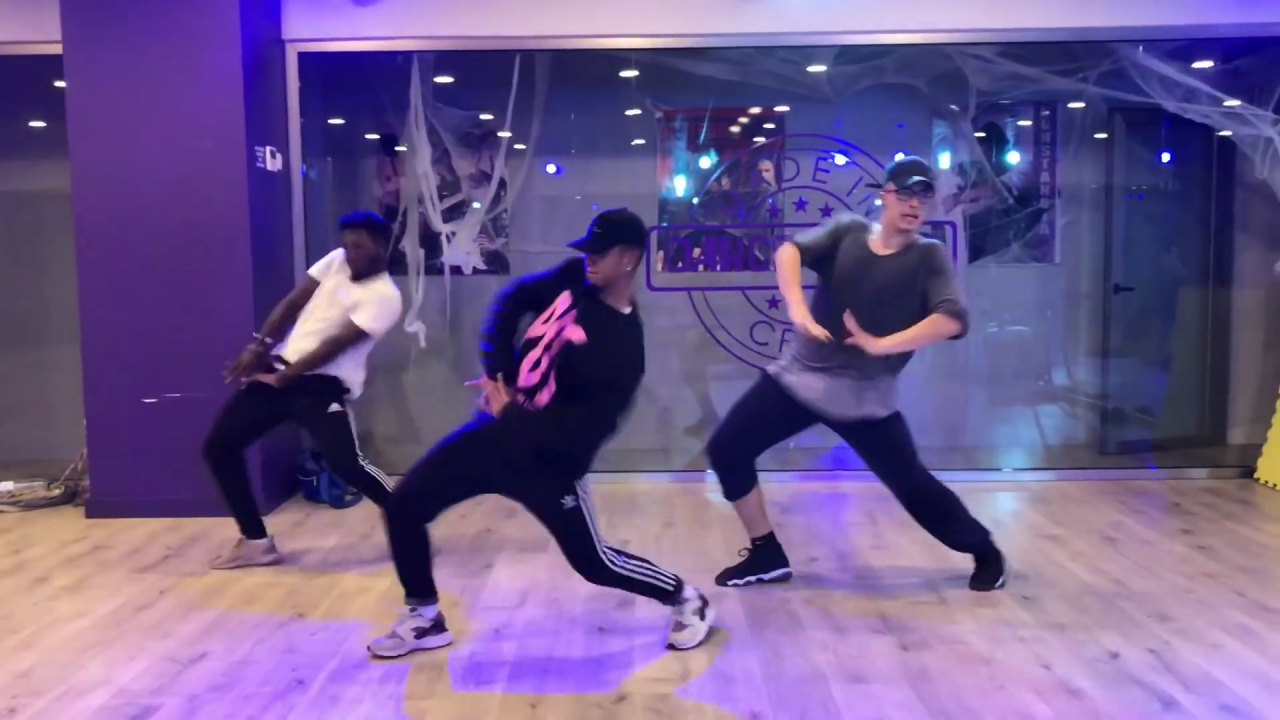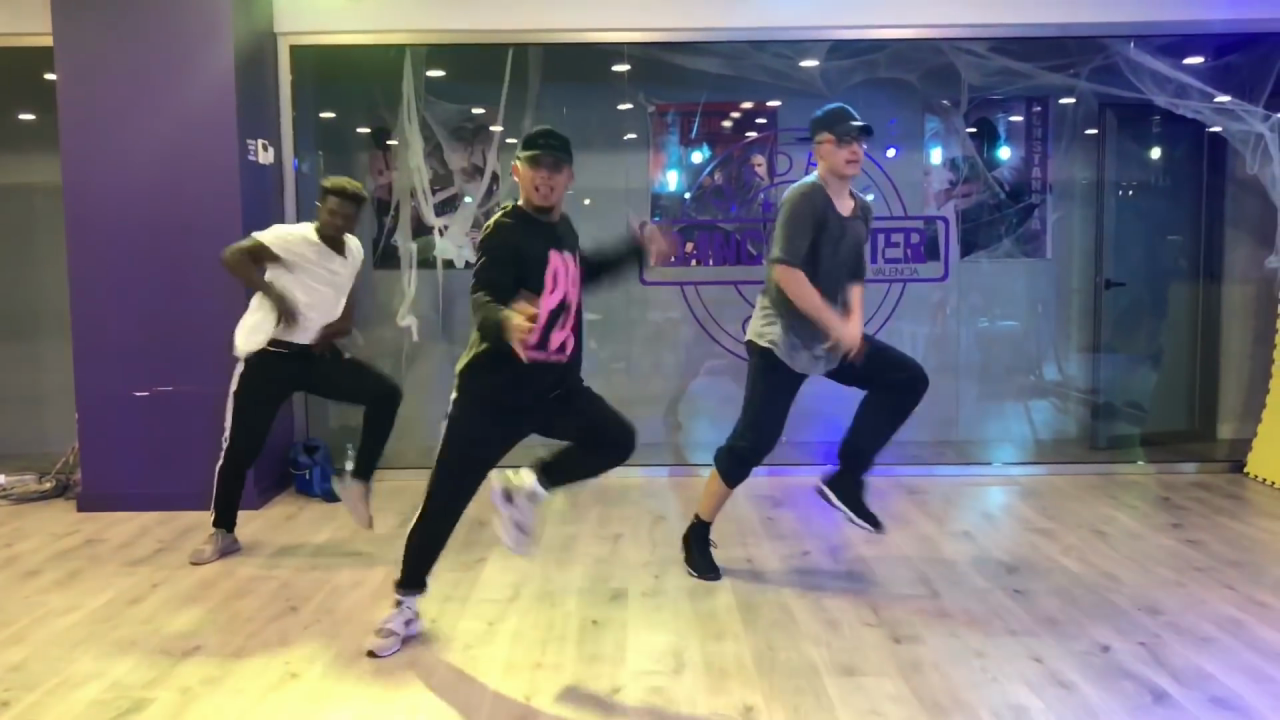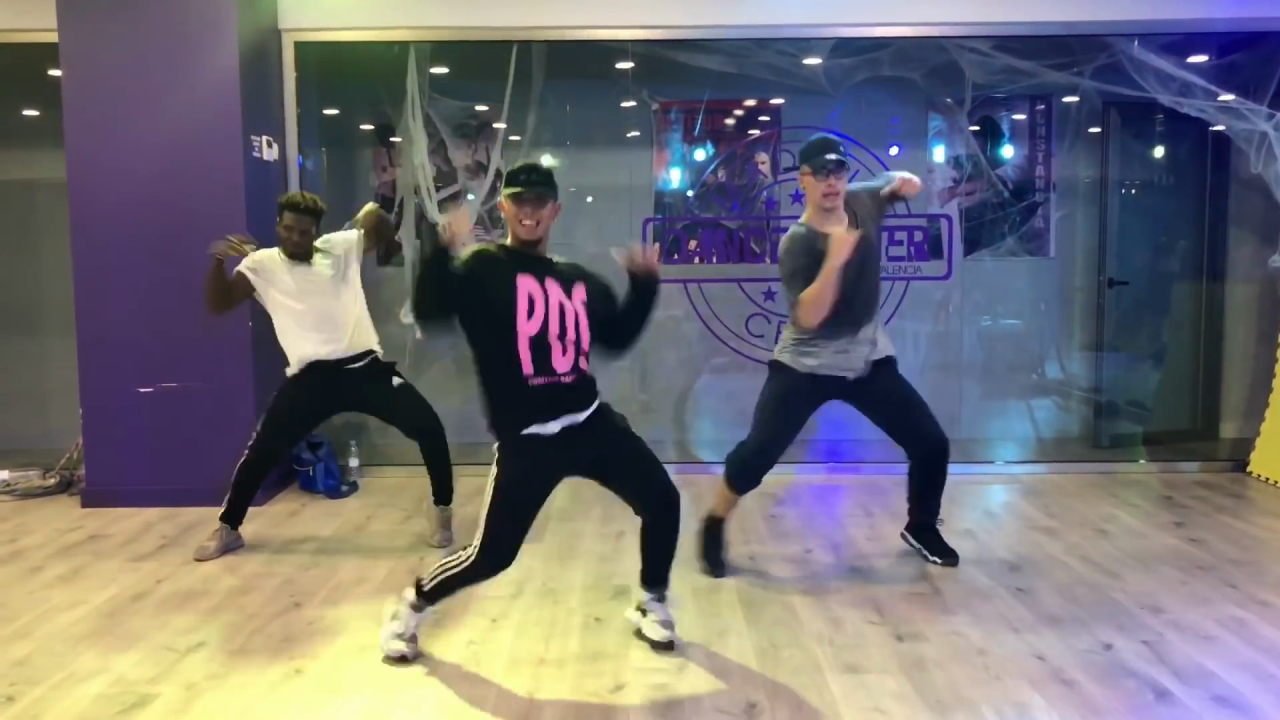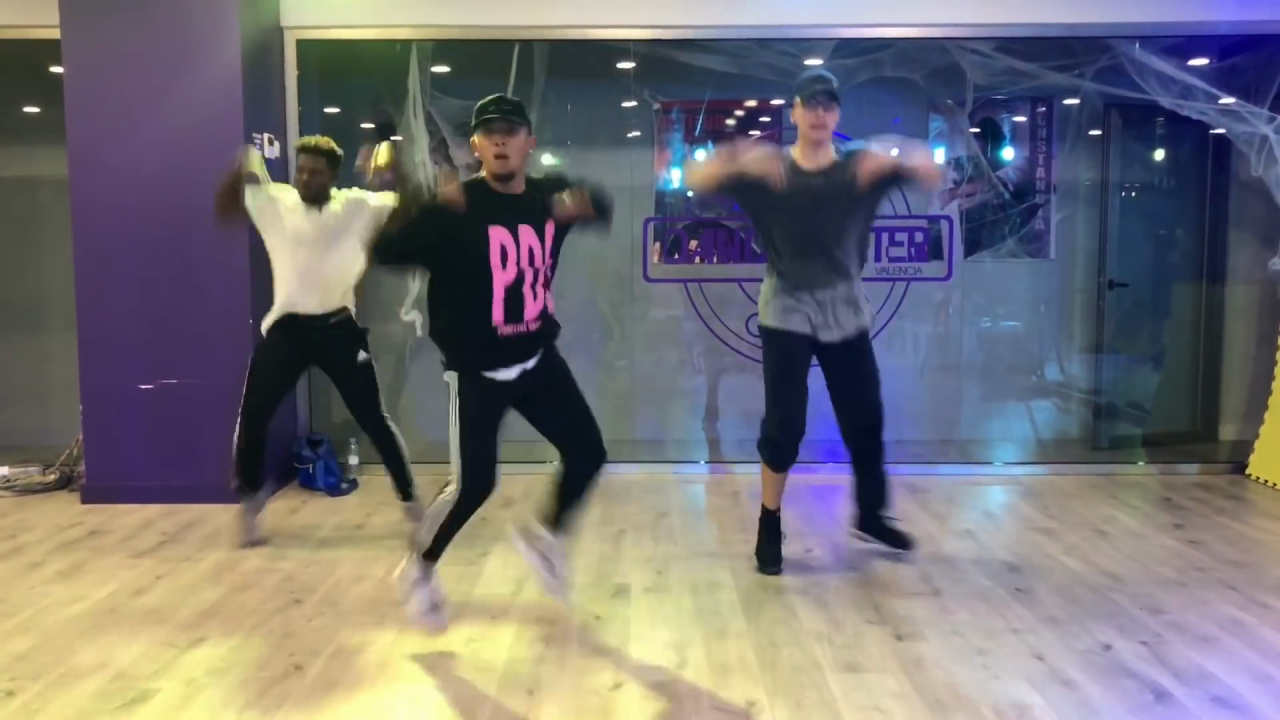
dt=0.3s
person 1, frame 1
left shoulder: (624, 342)
right shoulder: (571, 279)
left elbow: (599, 421)
right elbow: (512, 303)
left wrist: (530, 444)
right wrist: (493, 374)
left hip: (544, 455)
right hip: (495, 431)
left knee: (594, 562)
right knee: (403, 508)
left ankle: (687, 603)
right ankle: (424, 621)
person 1, frame 2
left shoulder: (564, 231)
right shoulder: (508, 233)
right elbow: (485, 301)
left wrist: (635, 248)
right wrist: (508, 321)
left hip: (558, 386)
right hip: (490, 390)
left knee: (615, 439)
right knee: (442, 507)
left ankle: (523, 488)
right ankle: (406, 607)
person 1, frame 3
left shoulder: (578, 281)
right shoulder: (481, 269)
left elbow: (618, 337)
right elbow: (431, 308)
left wrist: (645, 282)
right wrist: (442, 249)
left hip: (589, 420)
right hip: (526, 438)
left knee: (662, 502)
right knee: (492, 554)
left ankle: (652, 607)
right ankle: (410, 608)
person 1, frame 4
left shoulder: (547, 194)
right shoulder: (449, 212)
left elbow: (603, 206)
right elbow: (389, 250)
left wrist: (585, 203)
right wrist: (434, 205)
left hip: (538, 359)
right hip: (476, 370)
left knee: (587, 454)
right knee: (475, 483)
left ankle: (546, 536)
right ankle: (421, 570)
person 2, frame 1
left shoulder: (930, 258)
right shoulder: (848, 230)
left elbow: (953, 320)
right elbow: (790, 251)
left wrist: (886, 344)
right wrist: (797, 307)
left hip: (863, 390)
right hip: (799, 376)
left knee: (914, 485)
right knee: (726, 449)
left ankle: (984, 552)
right ankle: (766, 555)
person 2, frame 2
left shoulder: (861, 209)
right shoulder: (805, 196)
left elbow: (852, 276)
right elbow: (784, 270)
left wrist: (855, 323)
right wrist: (833, 321)
left hip: (833, 336)
right hip: (781, 336)
left knee: (908, 378)
right knee: (753, 438)
left ankle: (845, 480)
right ankle: (698, 534)
person 2, frame 3
left shoulder: (860, 203)
right shoulder: (797, 241)
left elbow: (899, 184)
right elbow: (809, 318)
left wrist: (900, 182)
right wrist: (835, 259)
left hip: (867, 355)
right hip: (802, 360)
left knee: (930, 443)
right knee: (758, 450)
left ankle: (922, 528)
right ankle: (714, 526)
person 2, frame 4
left shoulder: (858, 168)
right shoulder: (763, 170)
left elbow: (932, 173)
right elbow: (698, 182)
left wrist: (893, 158)
right wrist: (737, 159)
left hip: (845, 313)
right hip: (786, 312)
left knee: (865, 419)
right knee: (785, 422)
left ankle: (871, 516)
right ankle: (769, 524)
person 3, frame 1
left shoulder: (384, 299)
right shoulder: (336, 261)
left elbow: (336, 345)
right elbow: (294, 303)
left wrist: (279, 378)
right wrist: (258, 346)
left hip: (326, 384)
right hip: (277, 368)
left knee: (348, 464)
right knee: (219, 446)
right ankle: (256, 542)
person 3, frame 2
left shoulder: (355, 250)
right shoulder: (292, 237)
right elbow: (233, 257)
left wrist: (340, 323)
right wrist: (273, 295)
left hip: (316, 352)
right hip: (267, 352)
left knee: (386, 394)
right knee: (239, 448)
left ankle: (357, 483)
right ankle: (222, 533)
person 3, frame 3
left shoulder: (340, 246)
right shoulder: (261, 264)
left elbow: (384, 234)
right elbow: (217, 304)
left wrist: (375, 219)
right wrist: (217, 262)
left hip: (365, 367)
right hip: (311, 377)
left knee: (429, 430)
right knee: (261, 452)
left ankle: (442, 510)
right ankle: (228, 529)
person 3, frame 4
left shoulder: (357, 204)
right shoulder: (273, 200)
left elbow: (413, 211)
right elbow: (223, 209)
right wrist: (240, 174)
left hip: (339, 327)
right hip: (287, 327)
left knee: (373, 418)
right knee: (252, 414)
left ankle: (411, 503)
right ankle: (250, 497)
